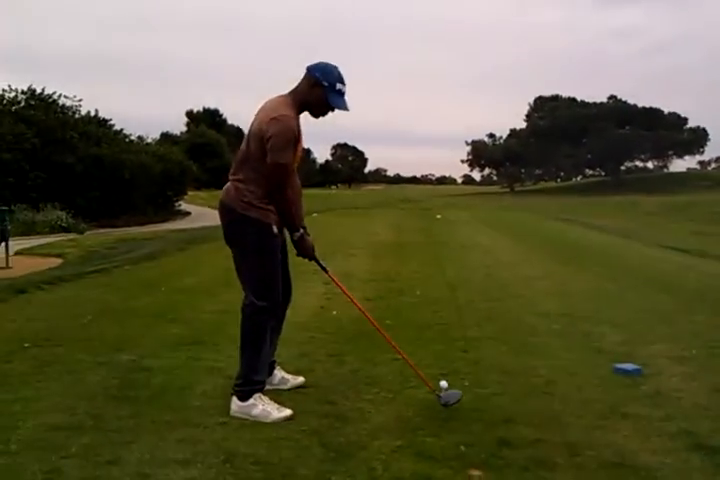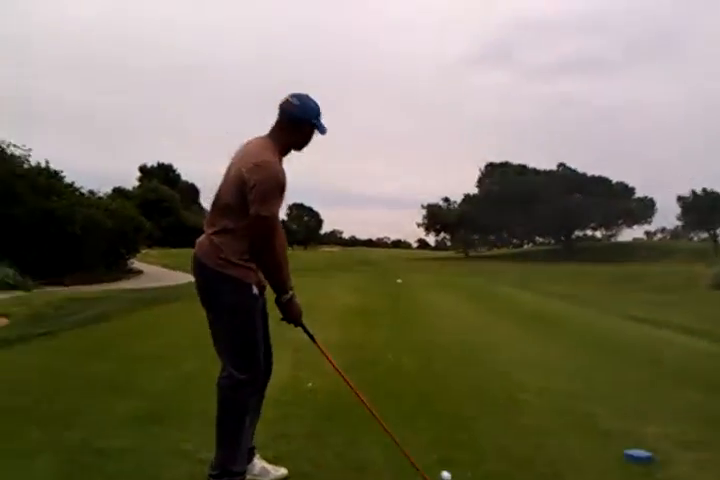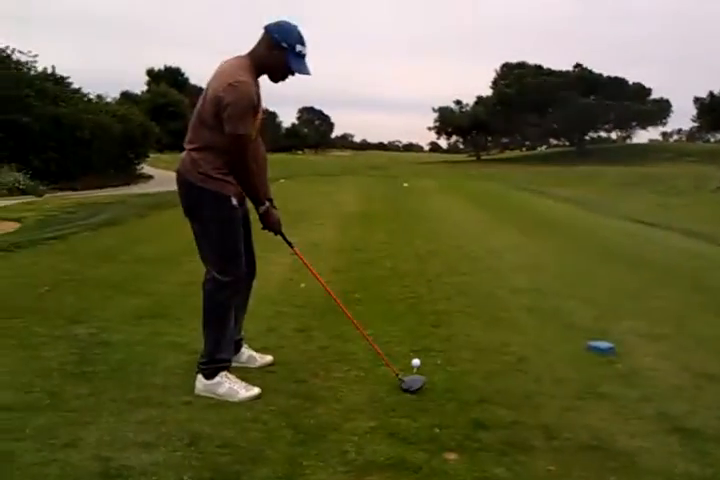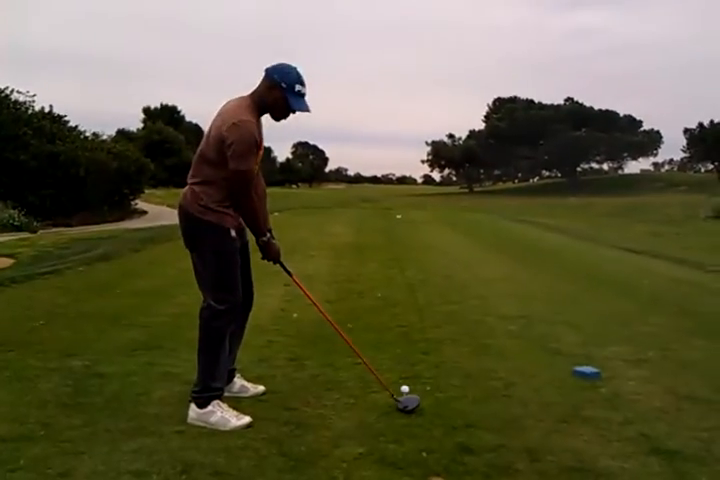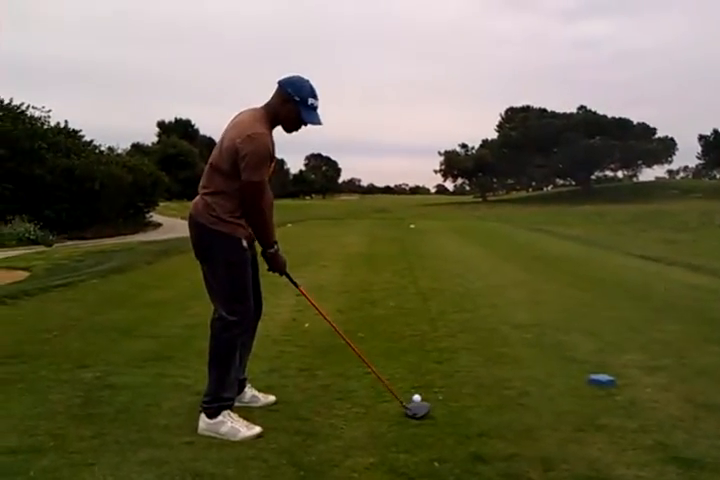
dt=1s
person 1, frame 1
left shoulder: (284, 110)
right shoulder: (283, 122)
left elbow: (285, 180)
right elbow: (279, 188)
left wrist: (297, 228)
right wrist: (299, 234)
left hip: (258, 212)
right hip: (248, 214)
left knee: (278, 294)
right knee: (263, 300)
left ankle: (265, 369)
right ankle: (246, 395)
person 1, frame 2
left shoulder: (256, 149)
right shoulder: (268, 169)
right elbow: (263, 242)
left wrist: (282, 289)
right wrist: (285, 295)
left hip: (232, 268)
right hip: (227, 273)
left knee: (257, 366)
right knee: (242, 372)
person 1, frame 3
left shoulder: (244, 74)
right shoulder: (240, 89)
left elbow: (252, 146)
right elbow: (240, 160)
left wrist: (265, 199)
right wrist: (264, 207)
left hip: (224, 185)
right hip: (207, 186)
left knee: (243, 269)
right knee: (224, 275)
left ankle: (230, 347)
right ankle: (210, 372)
person 1, frame 4
left shoulder: (246, 112)
right shoulder: (243, 127)
left elbow: (254, 181)
right elbow: (243, 194)
left wrist: (265, 231)
right wrist: (264, 238)
left hip: (224, 217)
right hip: (208, 219)
left knee: (240, 300)
right knee: (222, 305)
left ankle: (224, 376)
right ankle: (203, 402)
person 1, frame 5
left shoulder: (254, 120)
right shoulder: (257, 139)
left elbow: (261, 195)
right elbow: (255, 205)
left wrist: (268, 243)
right wrist: (271, 249)
left hip: (229, 225)
right hip: (219, 229)
left knee: (249, 310)
right knee: (233, 315)
left ankle: (234, 386)
right ankle: (214, 412)
